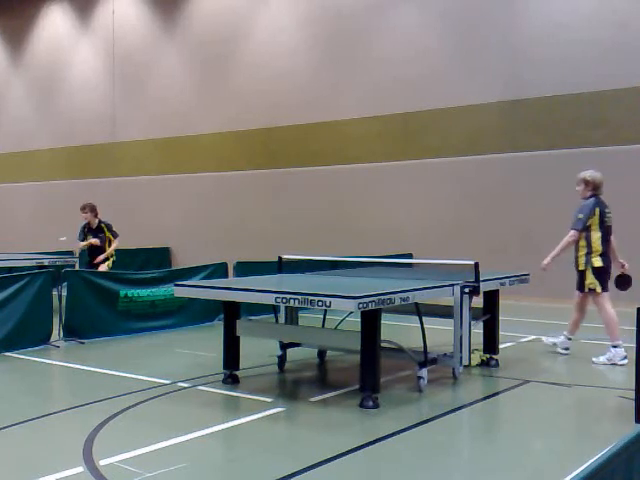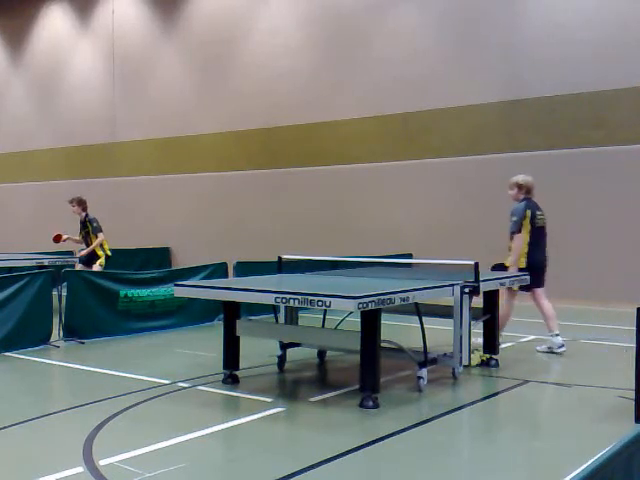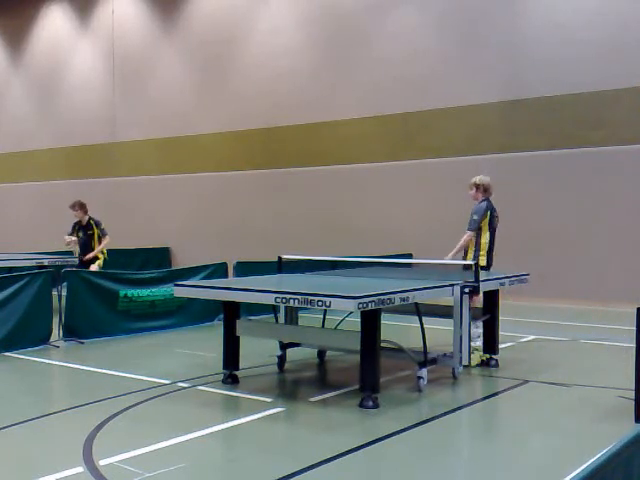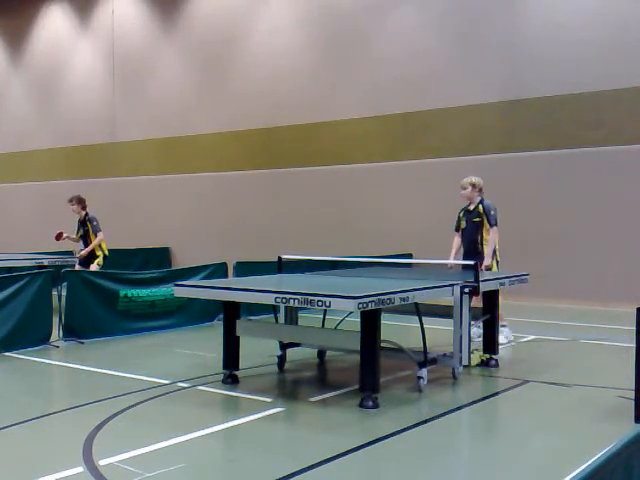
dt=0.7s
person 1, frame 1
left shoulder: (588, 206)
right shoulder: (602, 206)
left elbow: (573, 235)
right elbow: (609, 237)
left wrist: (550, 257)
right wrist: (617, 259)
left hip: (593, 263)
right hip: (600, 262)
left knee: (603, 304)
right knee: (580, 302)
left ankle: (618, 350)
right ankle: (565, 341)
person 1, frame 2
left shoulder: (519, 209)
right shoulder: (537, 209)
left elbow: (518, 238)
left wrist: (513, 264)
left hip: (522, 262)
right hip: (539, 261)
left knee: (509, 298)
right knee: (540, 298)
right ankle: (556, 339)
person 1, frame 3
left shoulder: (481, 208)
right shoulder: (491, 208)
left elbow: (470, 235)
left wrist: (451, 255)
left hip: (478, 259)
right hip: (484, 258)
left knee: (478, 296)
right knee: (470, 294)
right ankle: (476, 331)
person 1, frame 4
left shoulder: (487, 207)
right shoulder: (463, 212)
left elbow: (493, 232)
right elbow: (458, 236)
left wrist: (488, 257)
right wrist: (452, 257)
left hip: (485, 258)
right hip: (469, 259)
left ankle: (503, 328)
right ankle: (477, 327)
